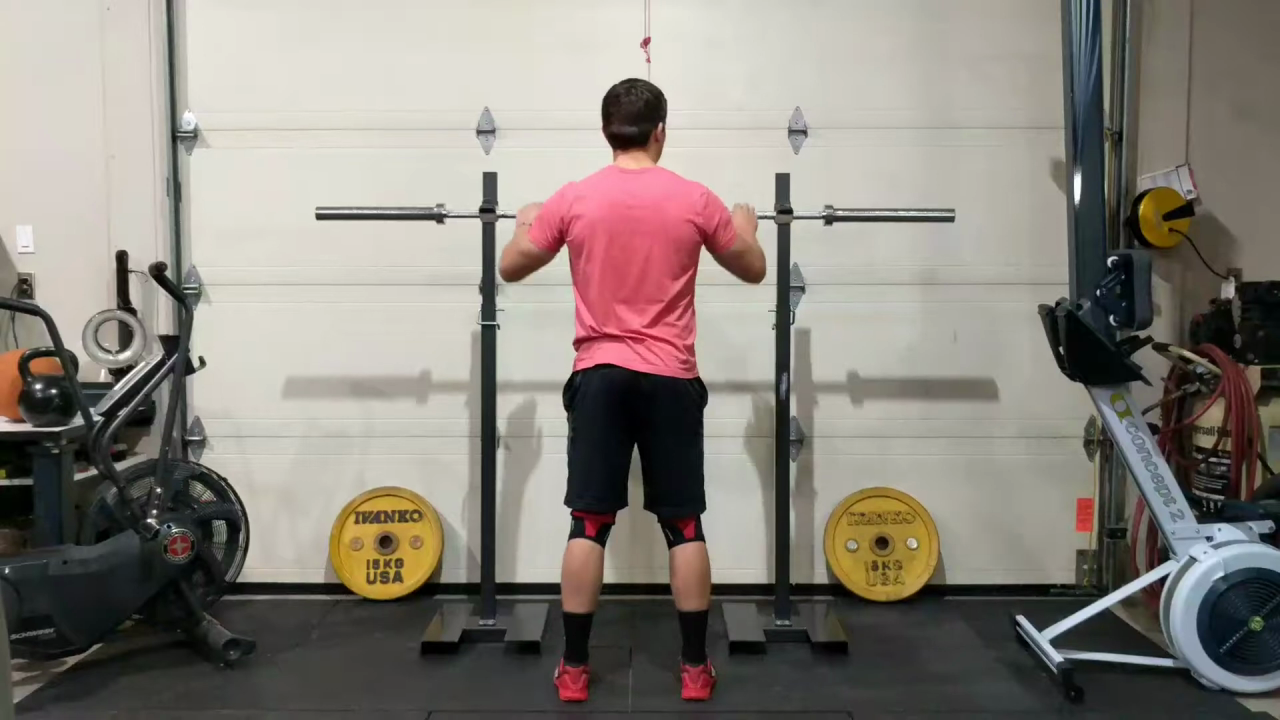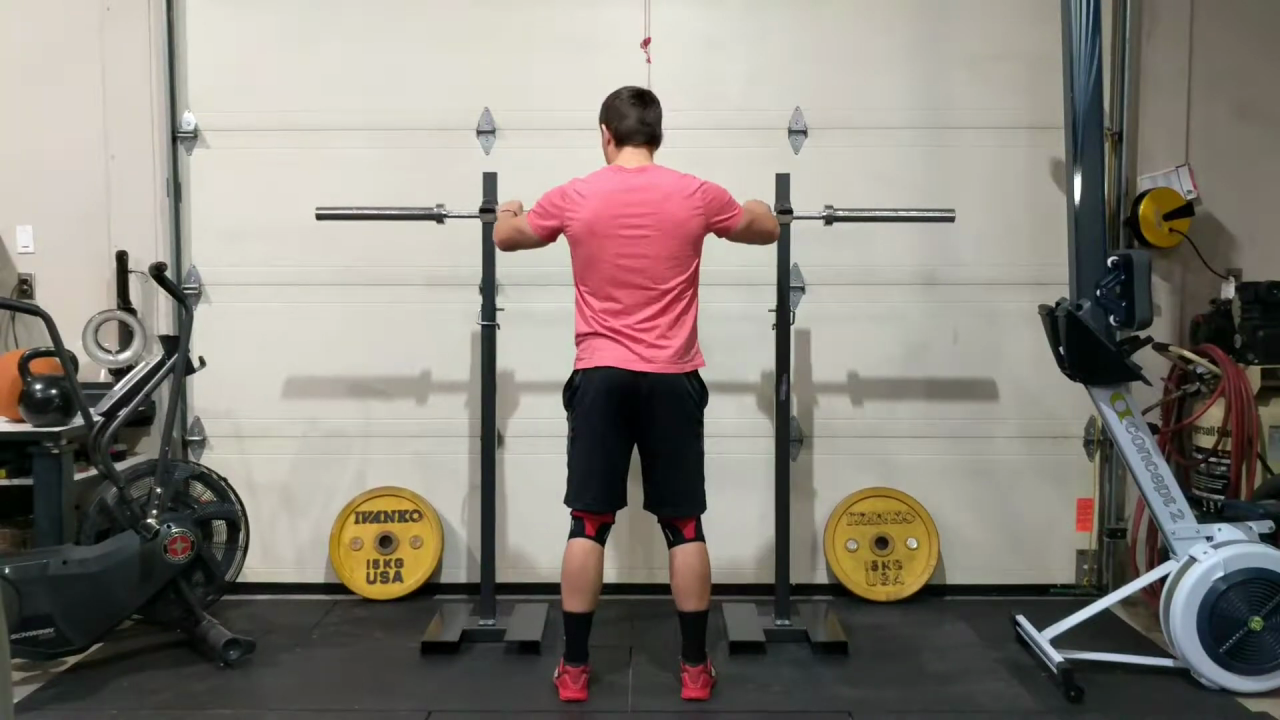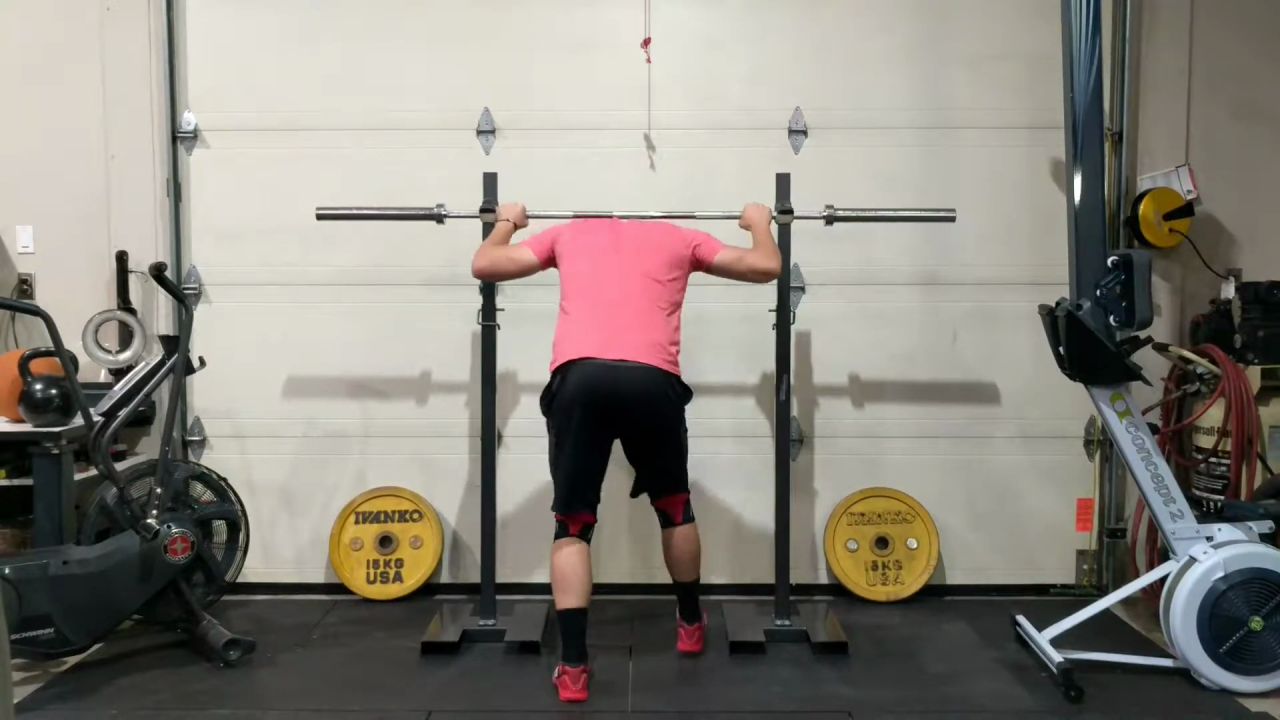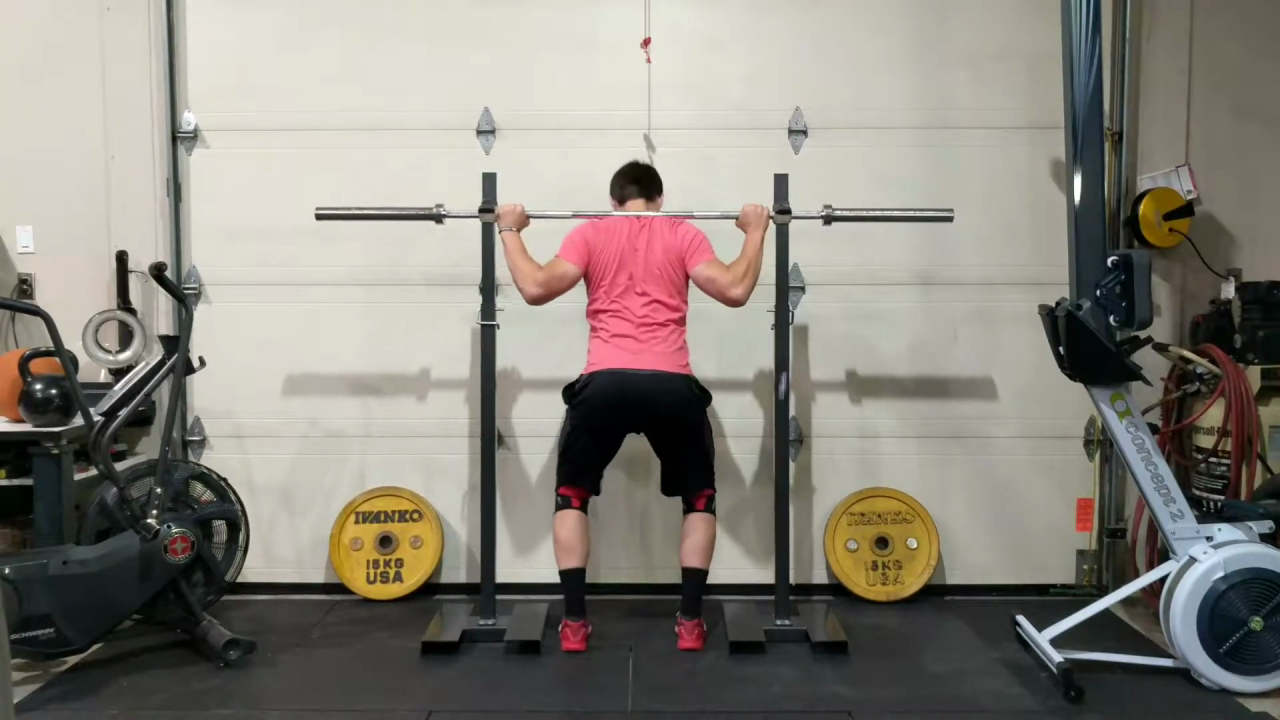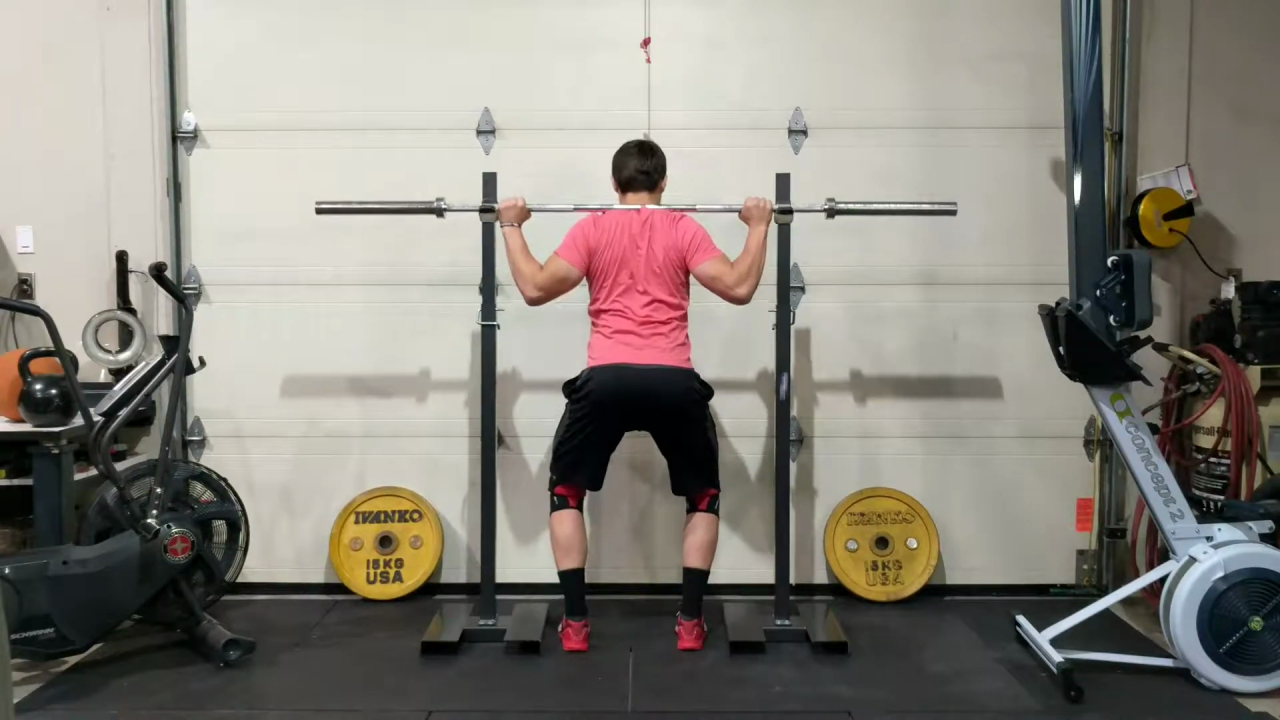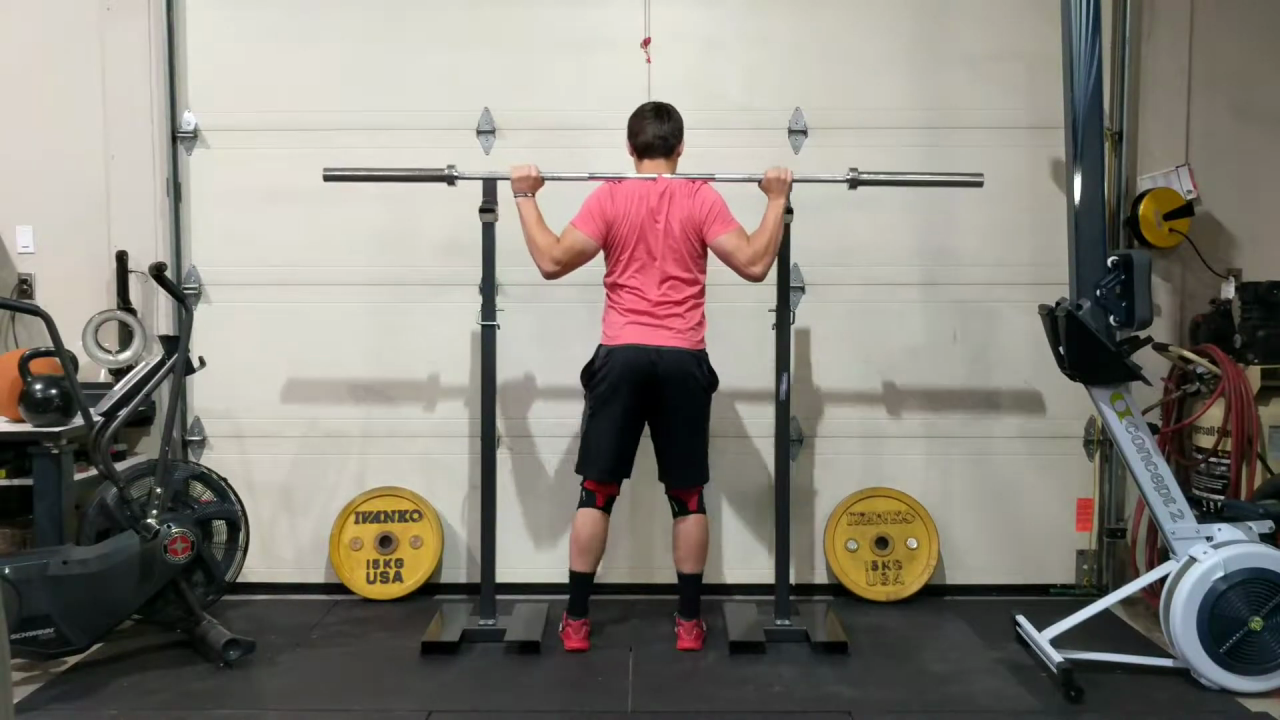
dt=0.7s
person 1, frame 1
left shoulder: (572, 200)
right shoulder: (695, 201)
left elbow: (510, 267)
right elbow: (753, 269)
left wrist: (527, 222)
right wrist: (745, 226)
left hip: (599, 377)
right hip: (672, 380)
left knee: (589, 524)
right knee: (683, 526)
left ankle: (574, 668)
right ankle: (695, 667)
person 1, frame 2
left shoulder: (574, 196)
right shoulder: (695, 195)
left elbow: (505, 237)
right elbow: (766, 231)
left wrist: (508, 212)
right wrist: (757, 208)
left hip: (600, 378)
right hip: (673, 380)
left knee: (588, 524)
right knee: (683, 526)
left ankle: (574, 668)
right ankle: (695, 667)
person 1, frame 3
left shoulder: (570, 232)
right shoulder: (678, 237)
left elbow: (483, 265)
right elbow: (767, 266)
left wrist: (506, 222)
right wrist: (759, 225)
left hip: (578, 378)
right hip: (653, 379)
left knee: (572, 523)
right knee: (673, 506)
left ankle: (573, 667)
right ankle: (690, 624)
person 1, frame 4
left shoulder: (590, 233)
right shoulder: (683, 234)
left elbow: (535, 289)
right elbow: (736, 290)
left wrist: (510, 231)
right wrist: (755, 232)
left hip: (605, 384)
right hip: (671, 385)
left knee: (571, 495)
right knee: (699, 497)
left ankle: (574, 622)
right ankle: (690, 621)
person 1, frame 5
left shoulder: (591, 230)
right shoulder: (684, 229)
left elbow: (535, 288)
right elbow: (739, 288)
left wrist: (511, 226)
right wrist: (759, 227)
left hip: (605, 380)
right hip: (673, 381)
left knee: (565, 493)
right knee: (703, 497)
left ankle: (575, 622)
right ankle: (690, 621)
person 1, frame 6
left shoulder: (608, 198)
right shoulder: (702, 198)
left elbow: (552, 261)
right elbow: (754, 264)
left wrist: (525, 195)
right wrist: (776, 200)
left hip: (620, 359)
right hip: (683, 362)
left knee: (596, 491)
right knee: (687, 495)
left ankle: (577, 620)
right ankle: (688, 621)
